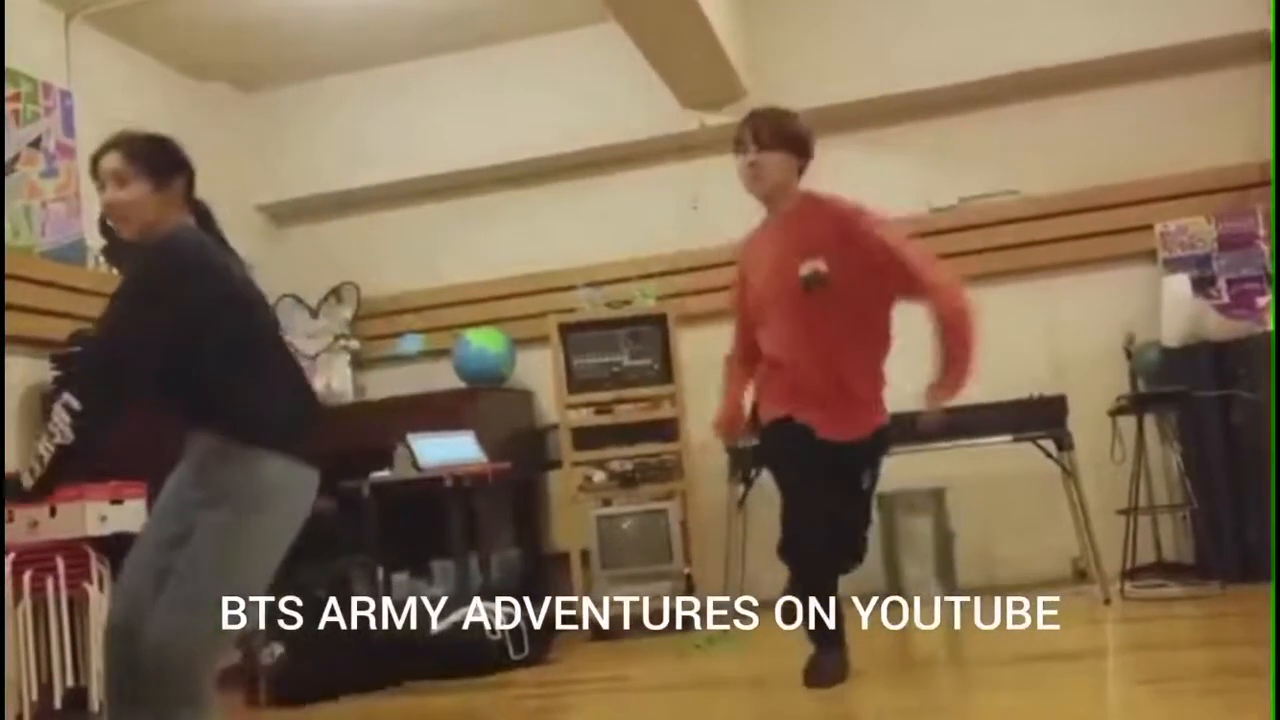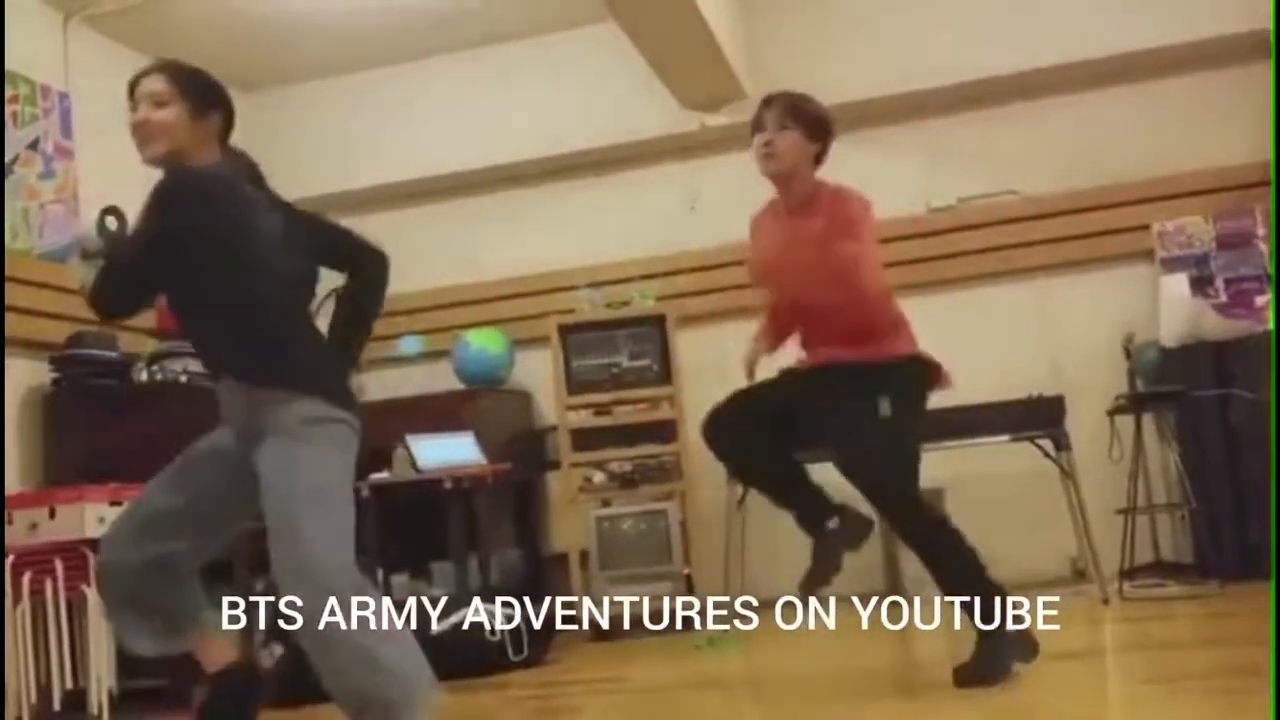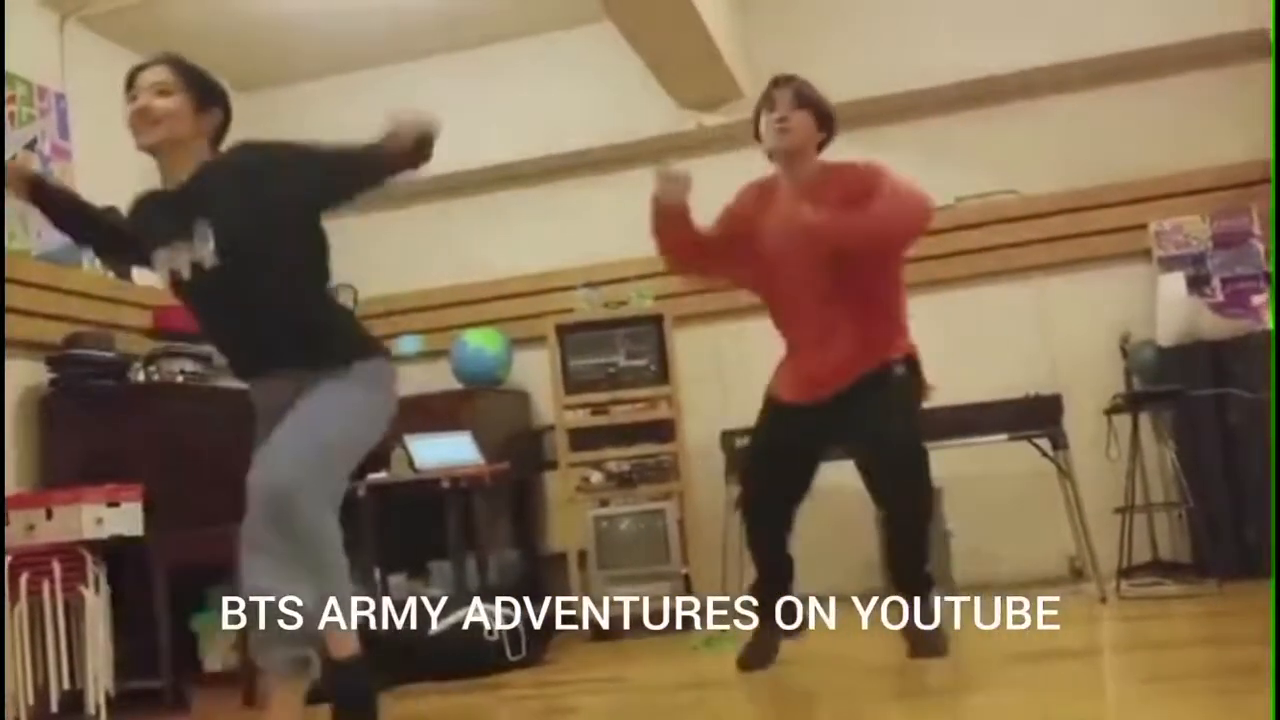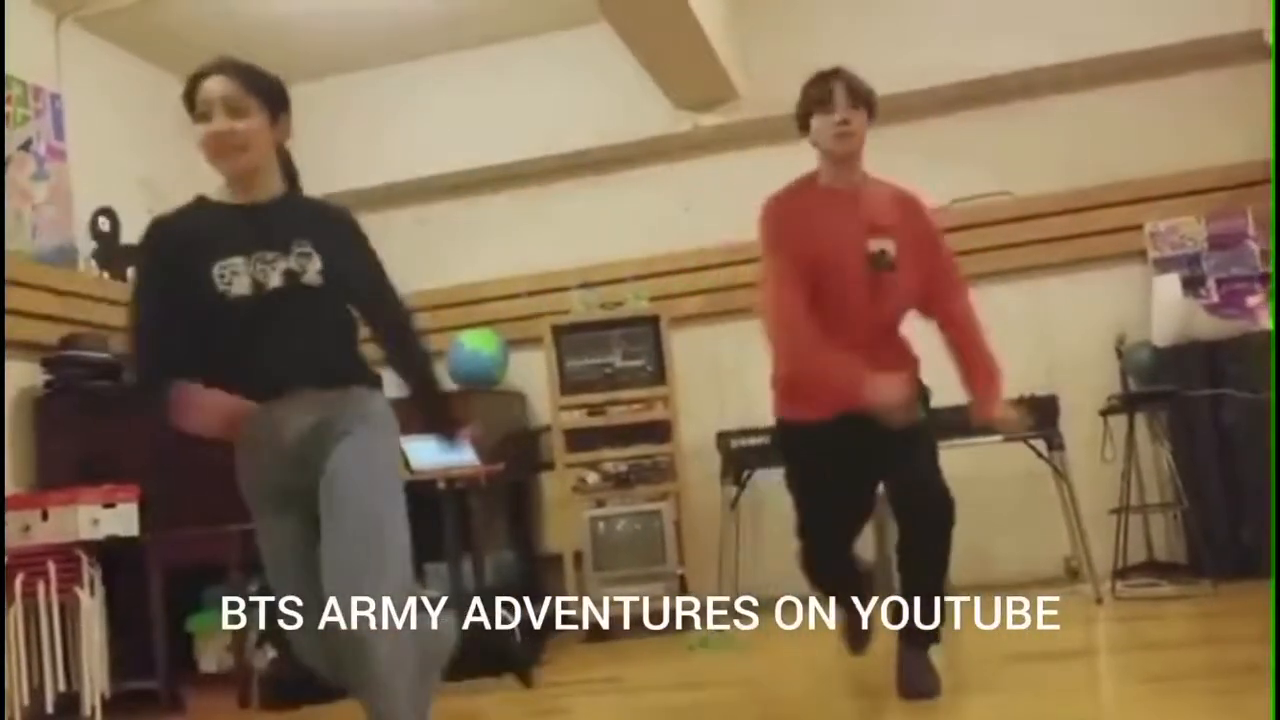
dt=0.3s
person 1, frame 1
left shoulder: (166, 265)
right shoulder: (183, 260)
left elbow: (101, 367)
left wrist: (41, 471)
left hip: (265, 467)
right hip: (215, 457)
left knee: (178, 640)
right knee: (132, 626)
person 1, frame 2
left shoulder: (185, 194)
right shoulder: (255, 205)
left elbow: (113, 297)
right elbow: (366, 260)
left wrist: (126, 253)
right wrist: (337, 353)
left hip: (300, 412)
right hip: (251, 415)
left knee: (316, 586)
right knee: (130, 553)
person 1, frame 3
left shoulder: (251, 172)
right shoulder: (153, 216)
left elbow: (361, 166)
right elbow: (123, 241)
left wrist: (407, 142)
left hip: (347, 374)
right hip: (278, 394)
left knee: (282, 485)
left ankle: (345, 665)
person 1, frame 4
left shoulder: (327, 226)
right shoulder: (177, 240)
left elbow: (387, 317)
right elbow: (156, 360)
left wrist: (439, 407)
right wrist: (186, 397)
left hip: (350, 422)
right hip: (259, 442)
left knee: (367, 602)
right knee: (315, 630)
right ankle: (430, 646)
person 2, frame 1
left shoulder: (847, 224)
right shoulder: (753, 251)
left elbow: (935, 284)
left wrist: (951, 372)
right wrist: (731, 400)
left hip: (854, 409)
right hip: (785, 412)
left knee: (843, 536)
right knee: (806, 536)
left ankle: (818, 604)
right ankle: (827, 638)
person 2, frame 2
left shoulder: (845, 209)
right shoulder: (767, 222)
left elbow: (862, 288)
left wrist: (779, 263)
right wrist: (768, 337)
left hip: (881, 364)
right hip: (823, 368)
left knee: (891, 492)
right knee: (727, 429)
left ankle: (999, 626)
right ankle: (832, 524)
person 2, frame 3
left shoulder: (858, 180)
right shoulder: (752, 206)
left elbow: (912, 215)
right elbow: (695, 260)
left wrist: (817, 226)
right wrist: (669, 211)
left hip: (877, 367)
right hip: (802, 376)
left knee: (897, 461)
right knee: (762, 503)
left ankle: (916, 604)
right ankle: (774, 614)
person 2, frame 4
left shoulder: (904, 209)
right shoulder: (786, 212)
left elbow: (950, 305)
right elbow: (783, 314)
left wrist: (990, 393)
right wrist: (860, 383)
left hip: (895, 389)
right hip: (813, 404)
left knee: (926, 512)
right knee: (824, 545)
left ankle: (916, 645)
right ankle: (853, 595)
